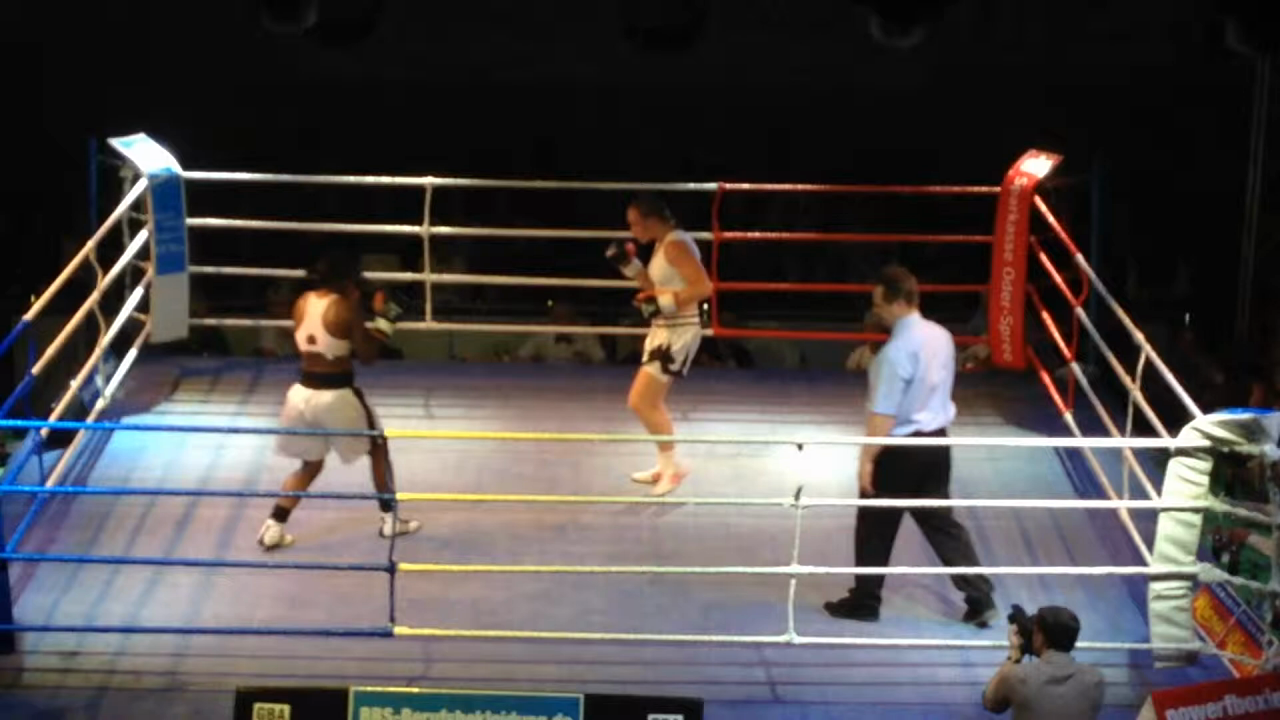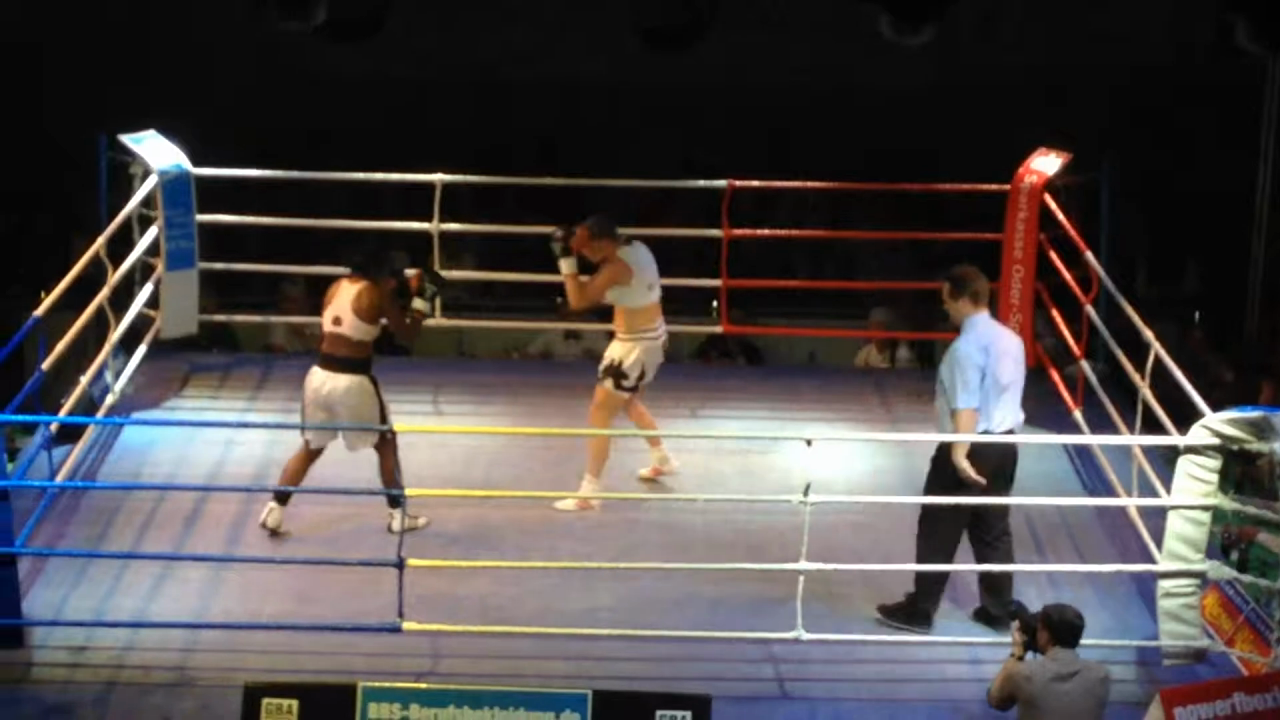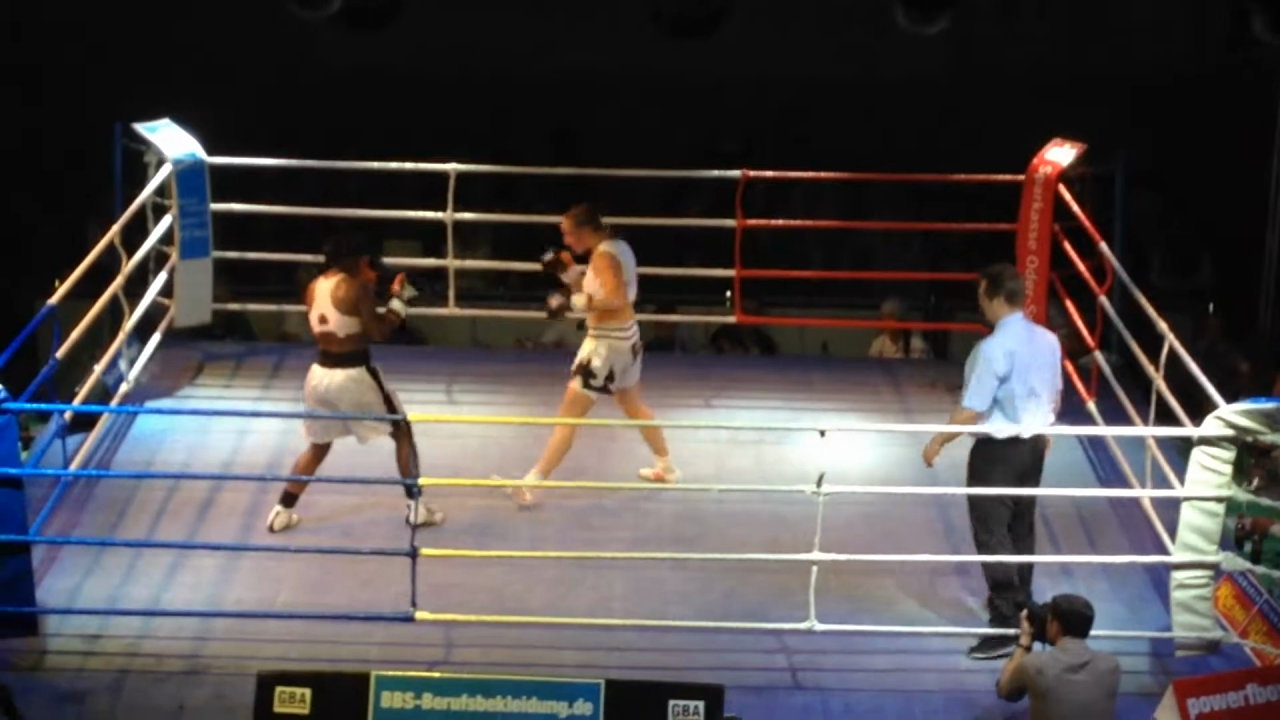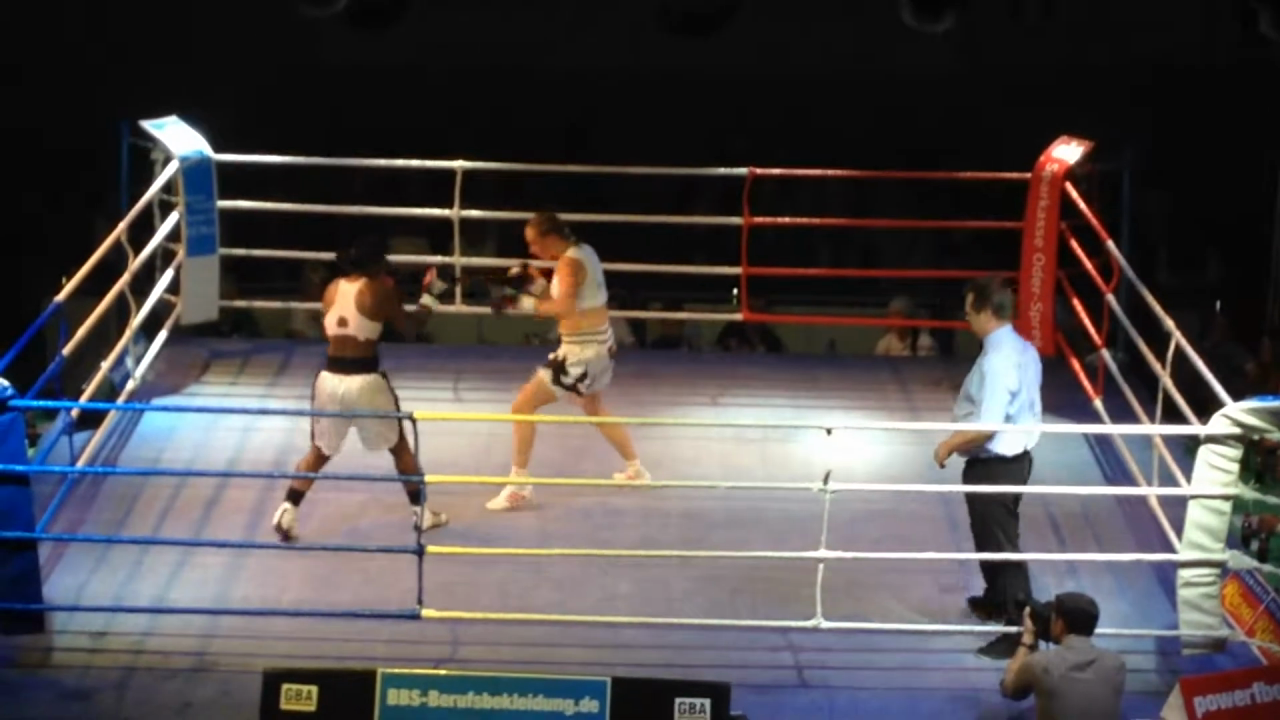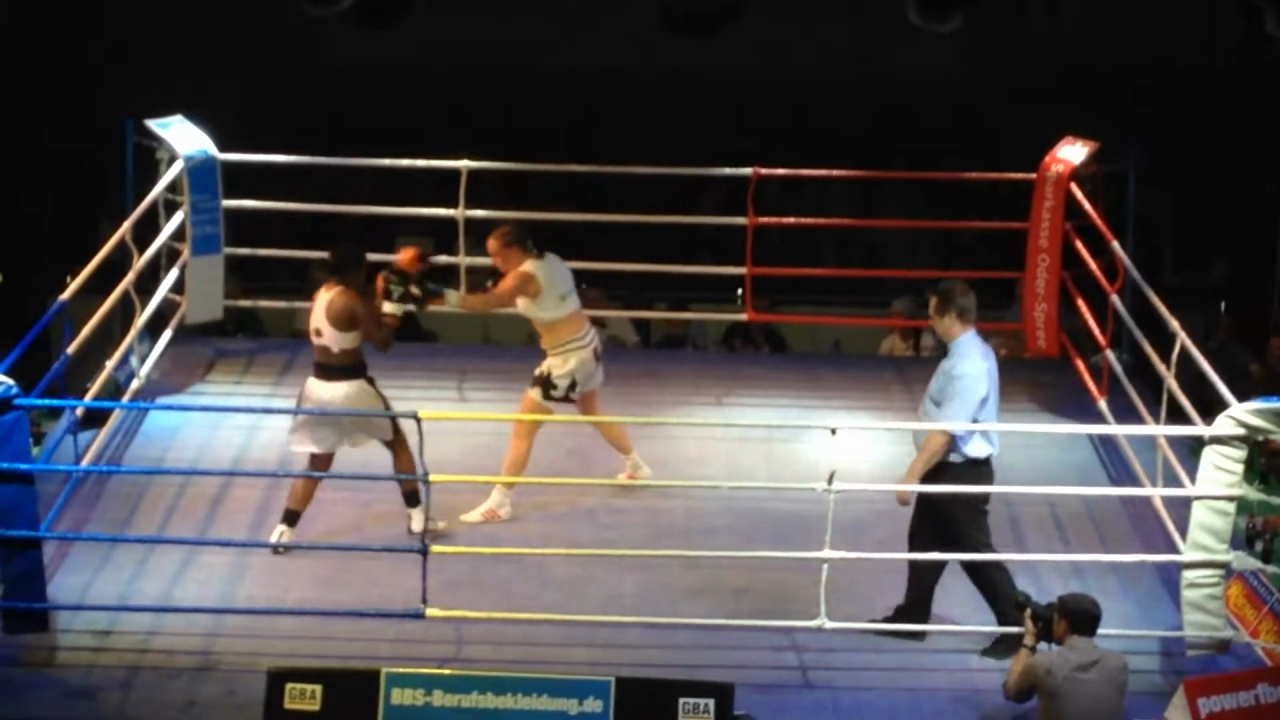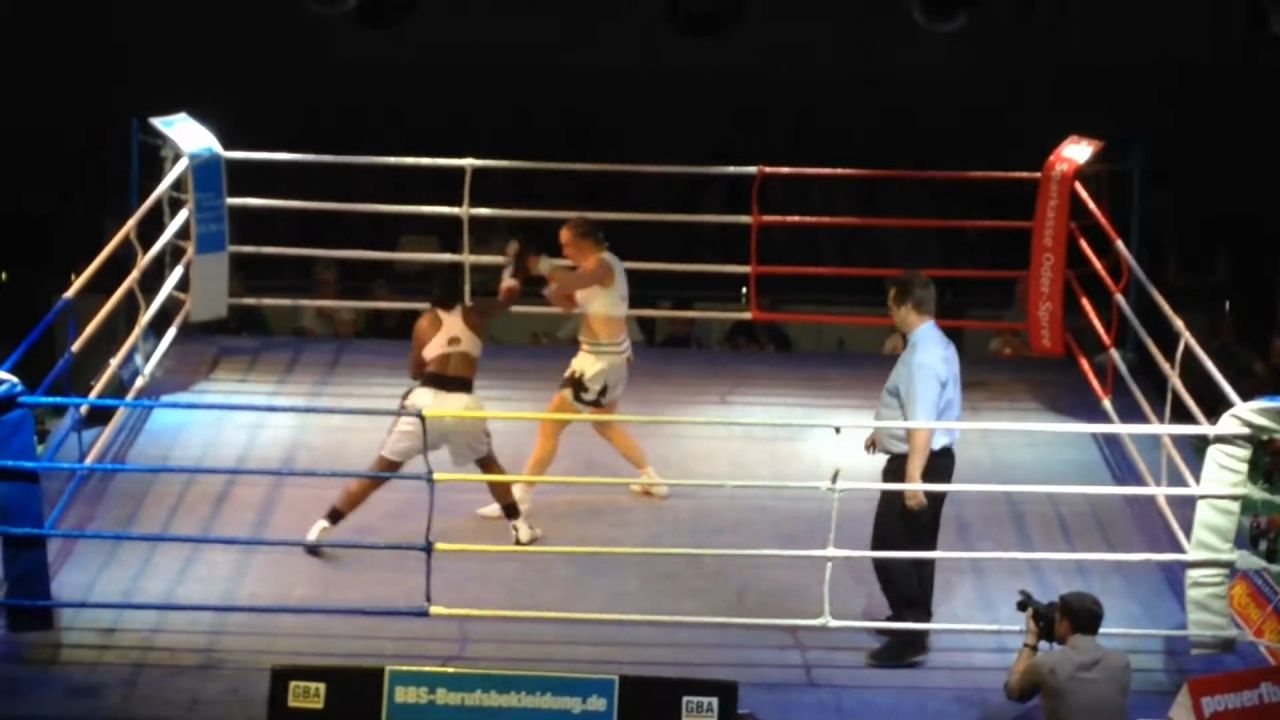
dt=0.4s
person 1, frame 1
left shoulder: (897, 349)
right shoulder: (941, 336)
left elbow: (884, 414)
left wrist: (867, 459)
left hip: (904, 448)
right hip: (937, 442)
left knee: (875, 525)
right knee: (942, 521)
left ankle: (864, 601)
right ankle: (980, 597)
person 1, frame 2
left shoulder: (967, 345)
right shoulder: (1011, 339)
left elbow: (966, 409)
left wrist: (959, 455)
left hip: (972, 447)
right hip: (1005, 444)
left knee: (938, 528)
right knee: (994, 530)
left ankle: (920, 608)
right ankle: (998, 608)
person 1, frame 3
left shoulder: (994, 347)
right shoulder: (1048, 340)
left elbow: (972, 409)
right elbow: (1055, 395)
left wrist: (938, 441)
left hip: (997, 451)
right hip: (1033, 445)
left knee: (992, 534)
right knee: (1021, 529)
left ankle: (1008, 623)
right ankle: (1017, 602)
person 1, frame 4
left shoulder: (997, 361)
right shoulder: (1025, 350)
left elbow: (985, 427)
left wrist: (949, 445)
left hip: (996, 466)
right hip: (1012, 458)
left knee: (999, 546)
right knee: (993, 537)
left ankle: (1019, 631)
right ankle: (996, 600)
person 1, frame 5
left shoulder: (966, 368)
right shoulder: (971, 353)
left elbow: (944, 433)
left wrist: (911, 476)
left hip: (962, 472)
right hip: (951, 468)
left knee: (975, 551)
right knee: (923, 542)
left ankle: (1015, 626)
right ankle: (912, 616)
person 1, frame 6
left shoulder: (922, 356)
right shoulder: (937, 345)
left elbow: (923, 426)
left wrist: (913, 477)
right wrist: (882, 432)
left hip: (919, 463)
right hip: (938, 459)
left knee: (891, 549)
right knee: (918, 544)
left ankle: (908, 637)
right ankle: (914, 620)
person 2, frame 1
left shoulder: (676, 245)
right shoulder: (664, 244)
left elbow: (704, 288)
right elbow: (654, 288)
left wrist: (664, 305)
right wrist: (629, 264)
left hip: (678, 333)
right hip: (665, 331)
left knee: (638, 401)
right knee: (653, 401)
left ankle: (673, 466)
right ankle: (666, 465)
person 2, frame 2
left shoulder: (618, 264)
right shoulder: (635, 249)
left elbow: (577, 302)
left wrist: (566, 259)
left hip: (635, 345)
right hip: (650, 338)
left knee: (599, 415)
right knee: (628, 401)
left ankle: (589, 492)
right ankle: (662, 459)
person 2, frame 3
left shoulder: (605, 256)
right shoulder: (618, 247)
left elbow: (614, 299)
left wrist: (572, 301)
right wrist: (568, 270)
left hip: (605, 345)
right hip: (626, 340)
left knee: (568, 417)
right knee: (633, 407)
left ankle: (529, 486)
right ankle: (665, 468)
person 2, frame 4
left shoulder: (569, 262)
right shoulder: (583, 252)
left elbow: (562, 307)
left wrist: (519, 302)
right wrist: (533, 283)
left hip: (582, 349)
right hip: (601, 344)
left knee: (522, 408)
right knee: (594, 411)
left ankle: (519, 485)
right ankle: (635, 470)
person 2, frame 5
left shoulder: (523, 276)
right shoulder: (551, 261)
left elbow: (487, 303)
left wrist: (445, 296)
right wrist: (505, 296)
left hip: (566, 358)
right hip: (587, 345)
left knee: (524, 429)
right knee: (590, 410)
left ankle: (499, 503)
right ankle: (635, 466)
person 2, frame 6
left shoulder: (602, 264)
right shoulder: (596, 264)
left elbow: (574, 281)
right elbow: (572, 301)
left wrist: (541, 265)
right wrist: (551, 287)
left hip: (601, 359)
right hip: (612, 356)
left knee: (549, 427)
right knee: (606, 424)
left ankle: (518, 497)
right ankle: (651, 478)
person 3, frame 1
left shoulder: (303, 302)
right shoulder: (348, 308)
right elbow: (367, 356)
right wrist: (383, 319)
left hip: (304, 393)
right hip: (338, 396)
left knee: (310, 465)
right knee: (379, 452)
left ankle: (274, 527)
right ankle: (390, 520)
person 3, frame 2
left shoulder: (336, 287)
right shoulder: (378, 294)
right elbow: (408, 334)
right wrist: (422, 297)
left hip: (320, 376)
right hip: (354, 382)
left knee: (310, 448)
right knee: (385, 446)
left ankle: (274, 509)
right ankle: (398, 515)
person 3, frame 3
left shoulder: (314, 286)
right shoulder: (356, 287)
right elbow: (379, 333)
right wrist: (399, 300)
left hip: (321, 374)
right hip: (354, 374)
left knee: (317, 446)
right knee: (402, 434)
left ankle: (281, 512)
right ankle: (417, 508)
person 3, frame 4
left shoulder: (331, 290)
right shoulder: (378, 291)
right elbow: (409, 329)
right wrist: (430, 294)
left hip: (330, 379)
right hip: (365, 381)
left knee: (319, 451)
right knee: (399, 446)
left ankle: (287, 510)
right ankle: (422, 513)
person 3, frame 5
left shoulder: (321, 294)
right shoulder: (352, 298)
right elbow: (382, 342)
left wrist: (395, 280)
right wrist: (392, 302)
left hip: (318, 387)
right hip: (352, 388)
left knee: (317, 464)
right knee: (398, 443)
left ankle: (283, 531)
right ankle: (416, 517)
person 3, frame 6
left shoulder: (424, 323)
right shoulder: (475, 313)
left elbow: (415, 372)
right elbow: (506, 299)
right wrist: (512, 282)
left hip: (424, 399)
right hip: (462, 402)
left knee: (379, 471)
right knee: (487, 462)
left ankle: (325, 527)
right ankle: (520, 527)
